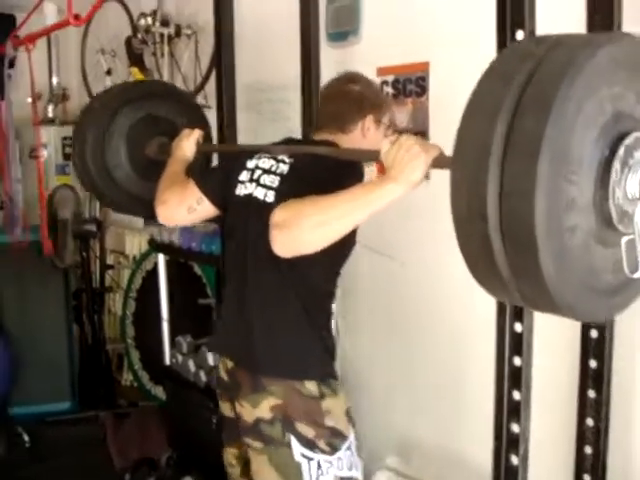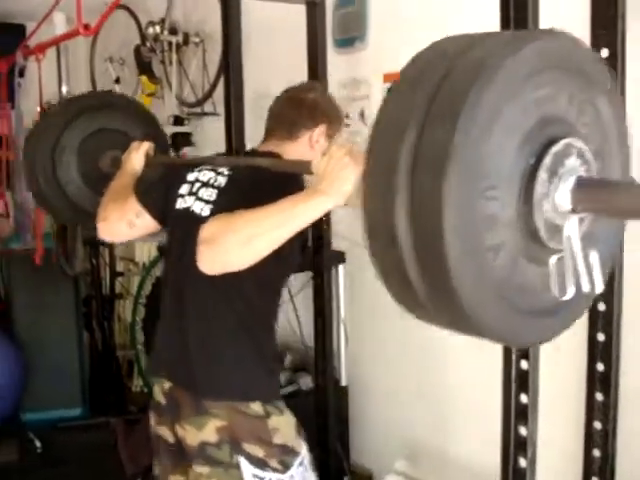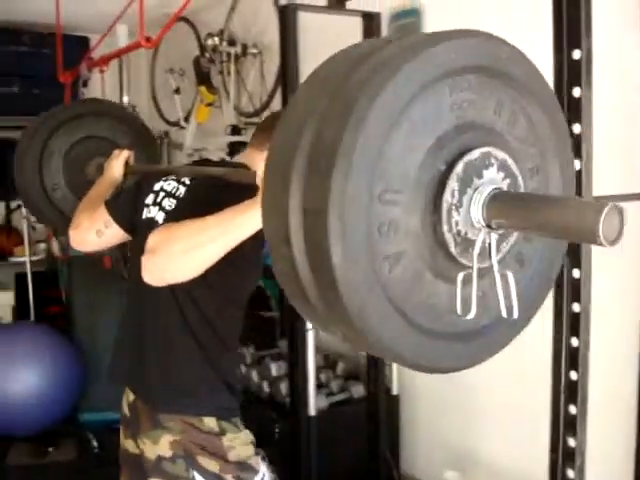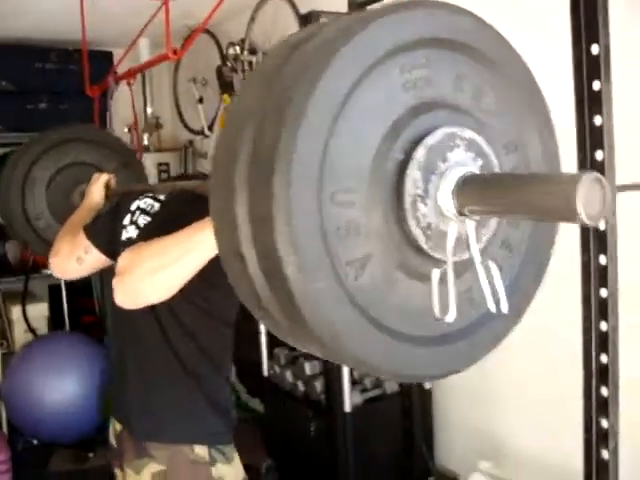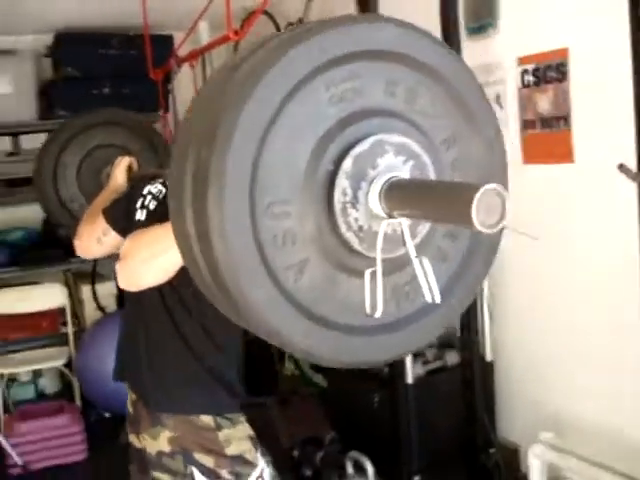
dt=0.4s
person 1, frame 1
left shoulder: (251, 160)
right shoulder: (338, 170)
left elbow: (170, 207)
right elbow: (289, 233)
left wrist: (181, 156)
right wrist: (394, 182)
left hip: (236, 366)
right hip: (289, 384)
person 1, frame 2
left shoulder: (194, 173)
right shoulder: (279, 184)
left elbow: (112, 224)
right elbow: (216, 250)
left wrist: (129, 170)
right wrist: (324, 194)
left hip: (172, 389)
right hip: (232, 404)
person 1, frame 3
left shoulder: (169, 180)
right shoulder: (239, 198)
left elbow: (83, 233)
right elbow: (161, 263)
left wrist: (110, 177)
right wrist: (263, 207)
left hip: (141, 403)
right hip: (190, 420)
person 1, frame 4
left shoulder: (146, 200)
right shoulder: (211, 209)
left elbow: (64, 260)
right elbow: (134, 284)
left wrist: (92, 202)
left hip: (132, 427)
right hip: (181, 444)
person 1, frame 5
left shoulder: (157, 184)
left elbow: (86, 240)
right elbow: (135, 269)
left wrist: (116, 184)
left hip: (149, 399)
right hip: (192, 416)
